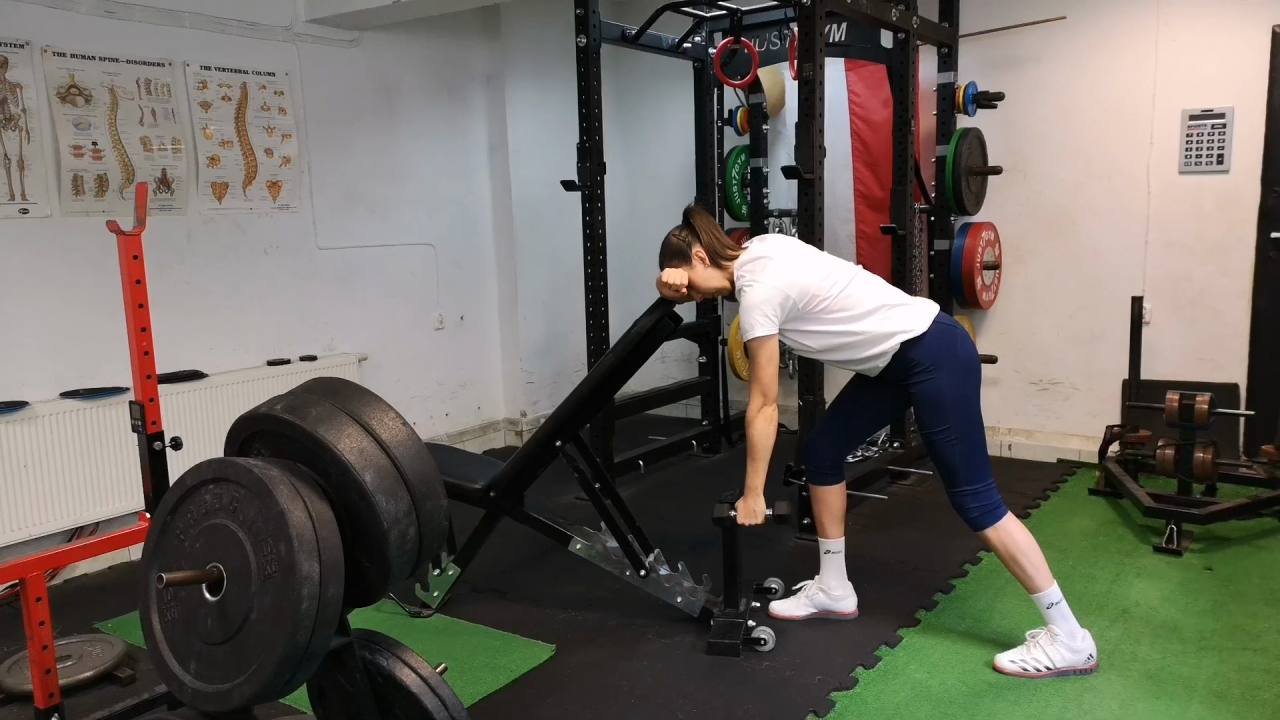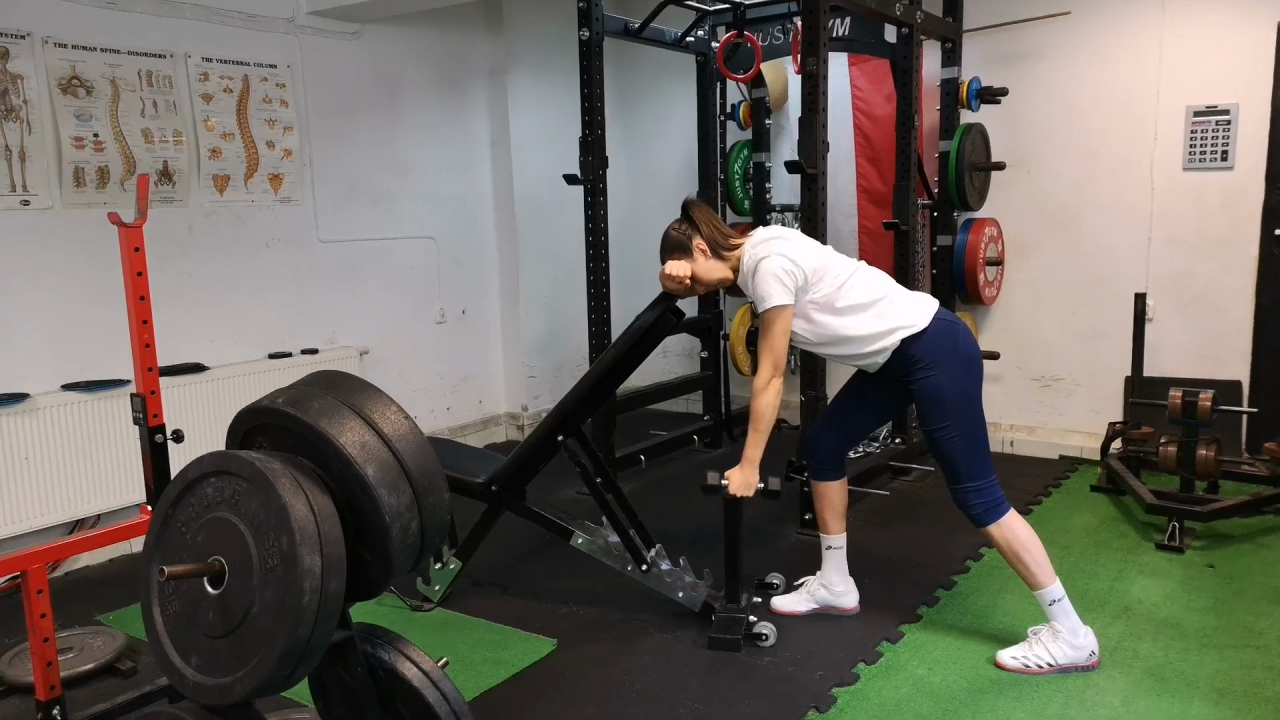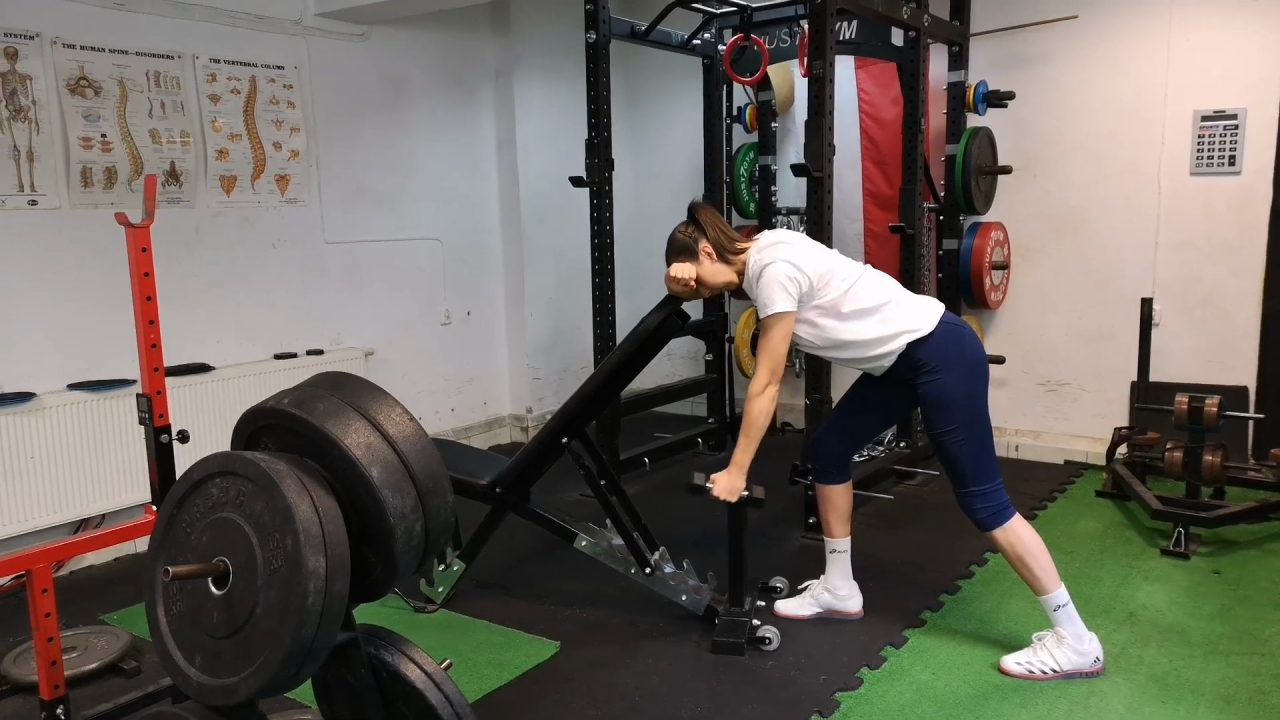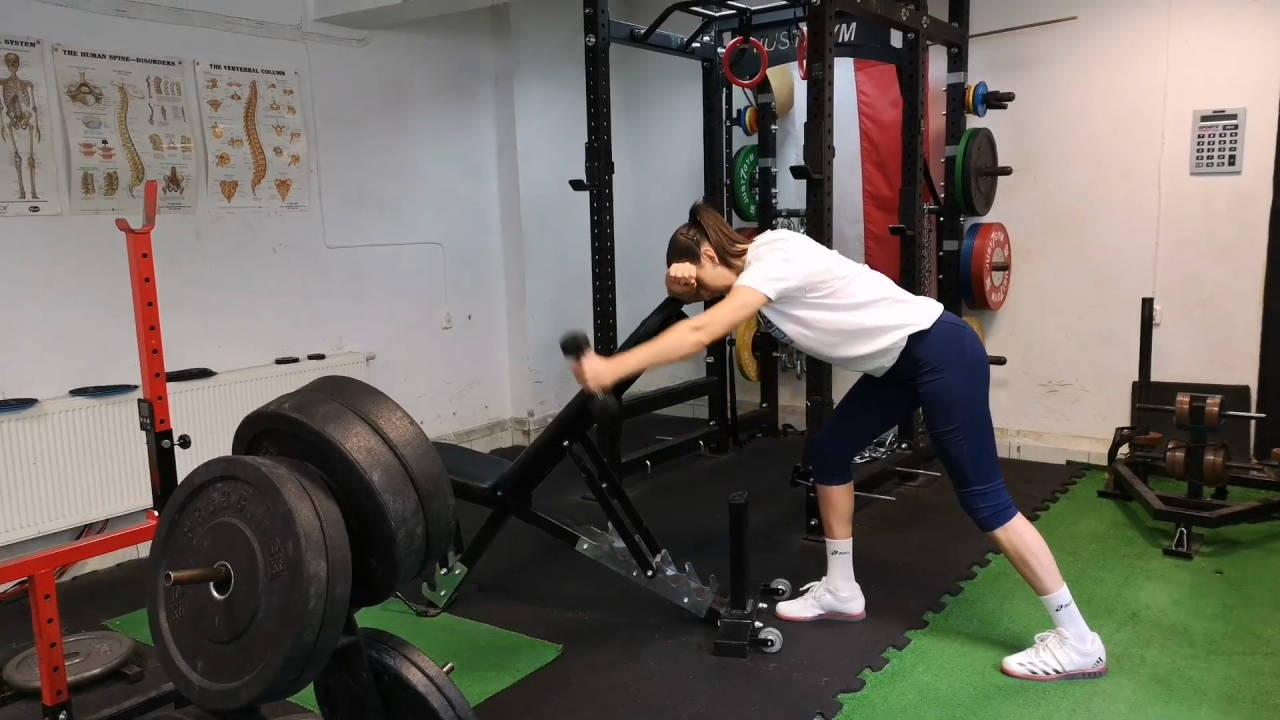
dt=0.5s
person 1, frame 1
left shoulder: (758, 290)
right shoulder: (753, 255)
left elbow: (763, 404)
left wrist: (753, 493)
right wrist: (676, 285)
left hip: (935, 354)
right hip: (898, 356)
left knee: (973, 497)
right knee: (821, 451)
left ankle: (1068, 638)
right ankle: (834, 589)
person 1, frame 2
left shoulder: (768, 265)
right shoulder: (753, 250)
left elbow: (771, 376)
left wrist: (748, 465)
right wrist: (678, 277)
left hip: (934, 349)
right hip: (895, 354)
left knee: (975, 494)
right knee: (823, 447)
left ankle: (1070, 635)
right ankle: (835, 585)
person 1, frame 3
left shoulder: (774, 270)
right shoulder: (758, 254)
left elbow: (765, 385)
left wrist: (737, 471)
right wrist: (682, 279)
left hip: (940, 354)
right hip: (902, 357)
left knee: (981, 498)
right knee: (827, 450)
left ankle: (1075, 641)
right ankle: (839, 588)
person 1, frame 4
left shoulder: (773, 262)
right shoulder: (758, 258)
left elbow: (702, 334)
right elbow: (696, 306)
left wrist: (614, 369)
right wrist: (684, 282)
left hip: (941, 354)
right hip: (900, 361)
left knee: (983, 499)
right knee: (828, 452)
left ankle: (1077, 642)
right ankle: (841, 591)
